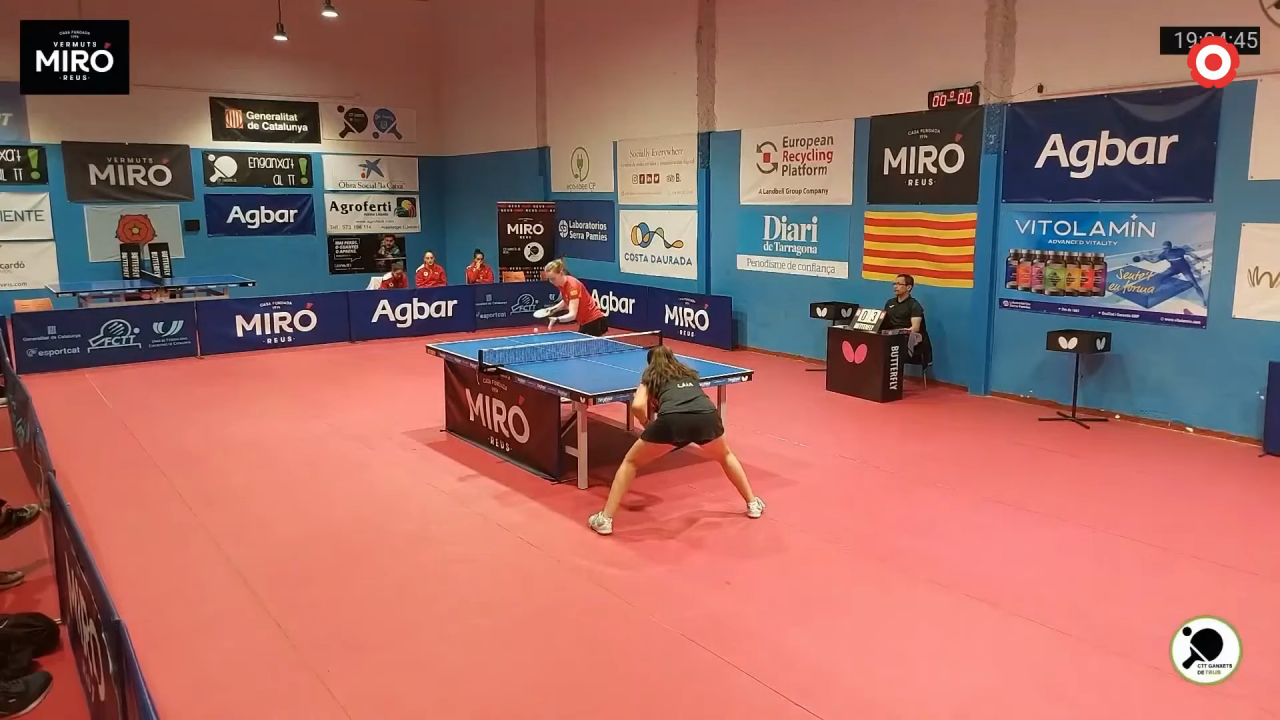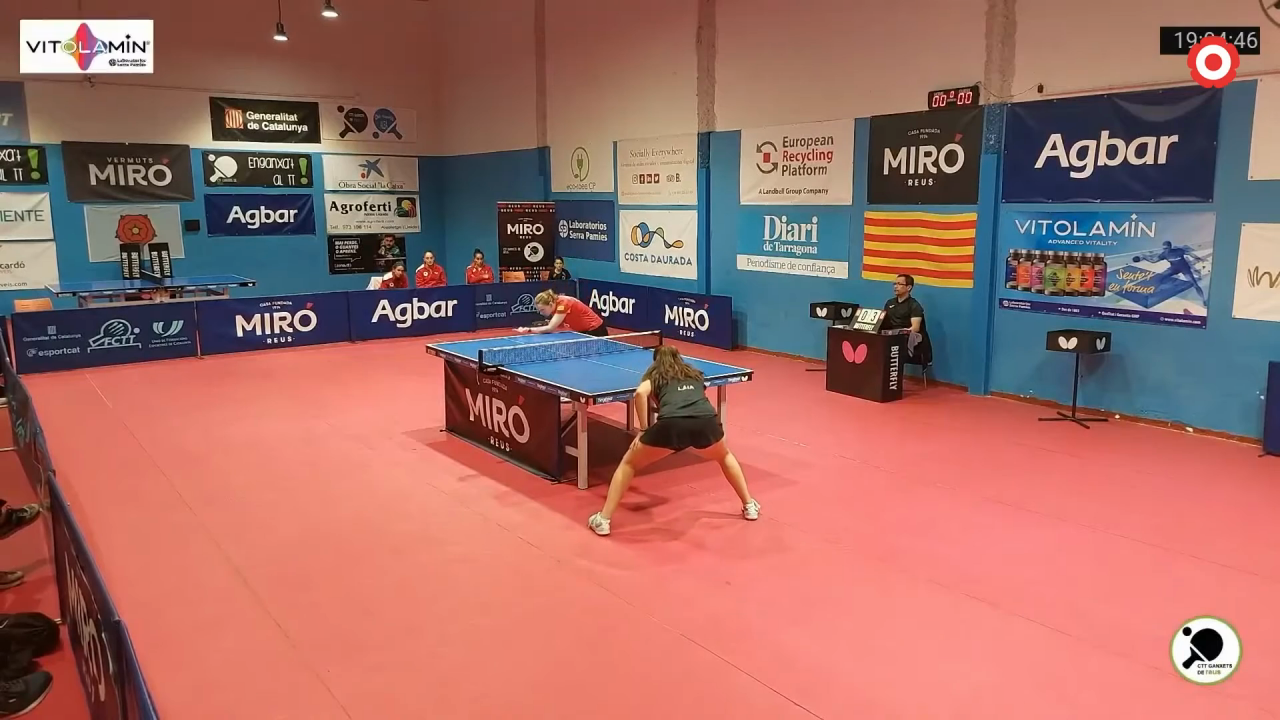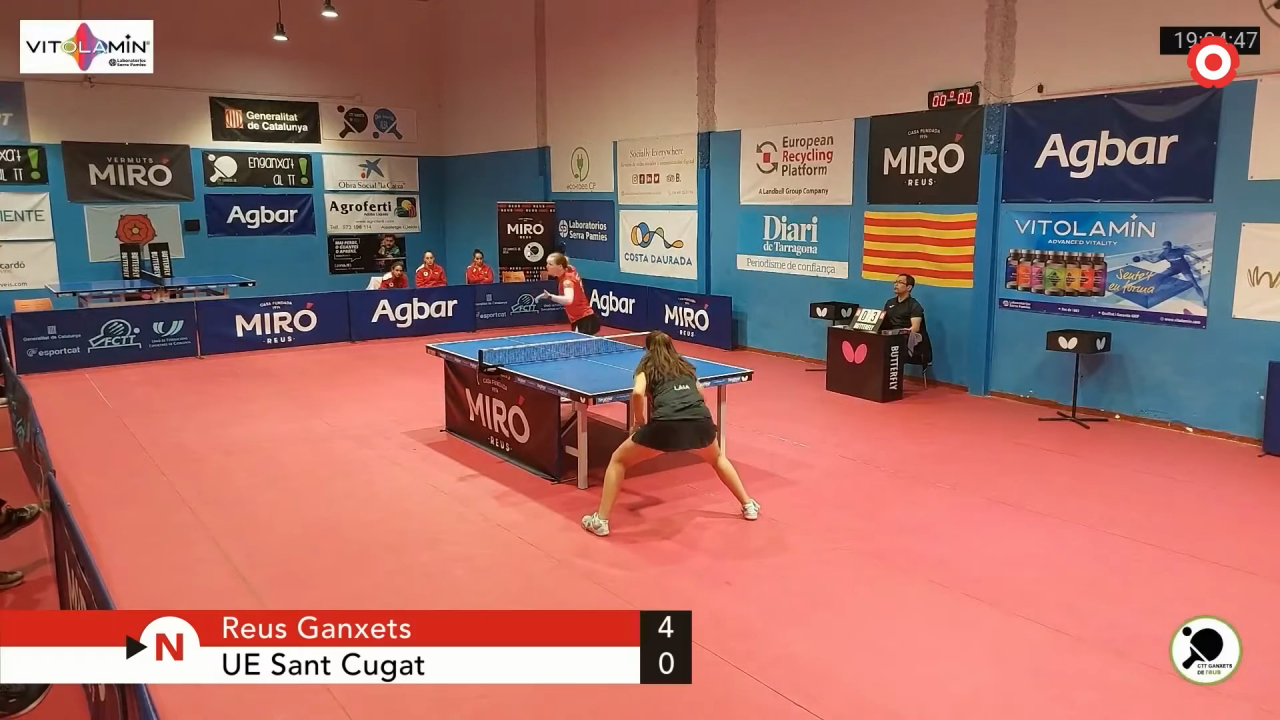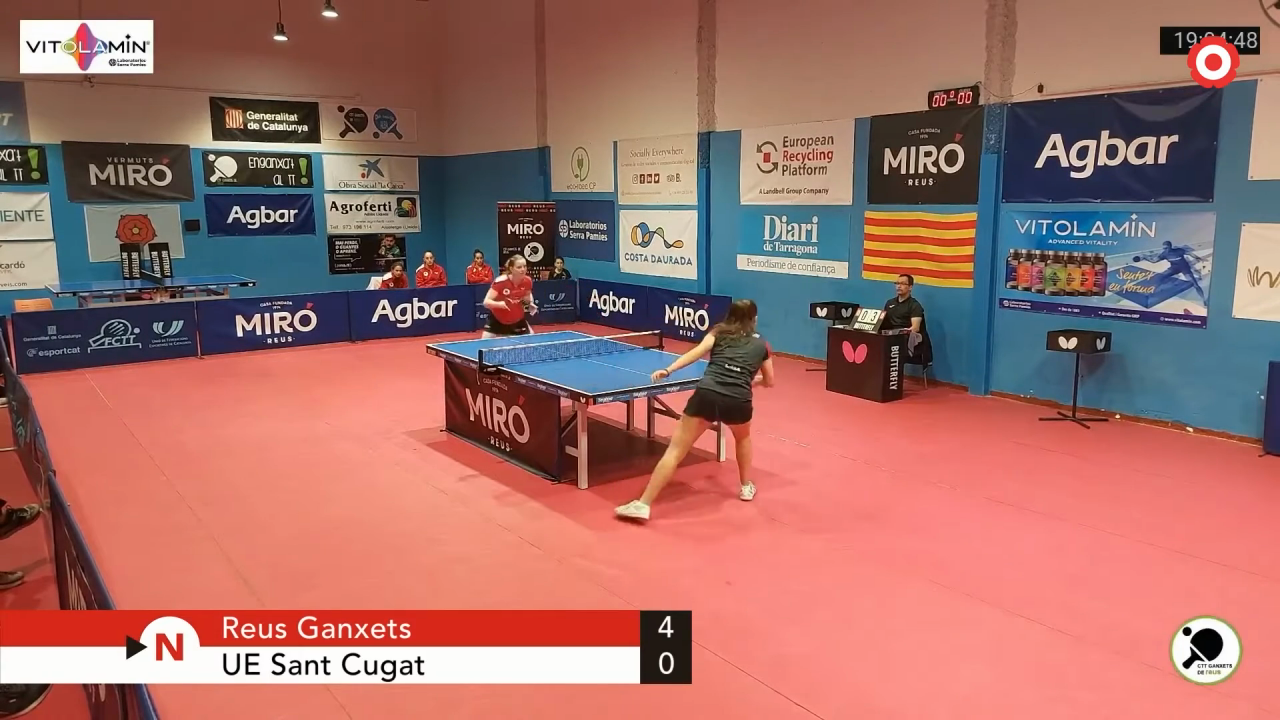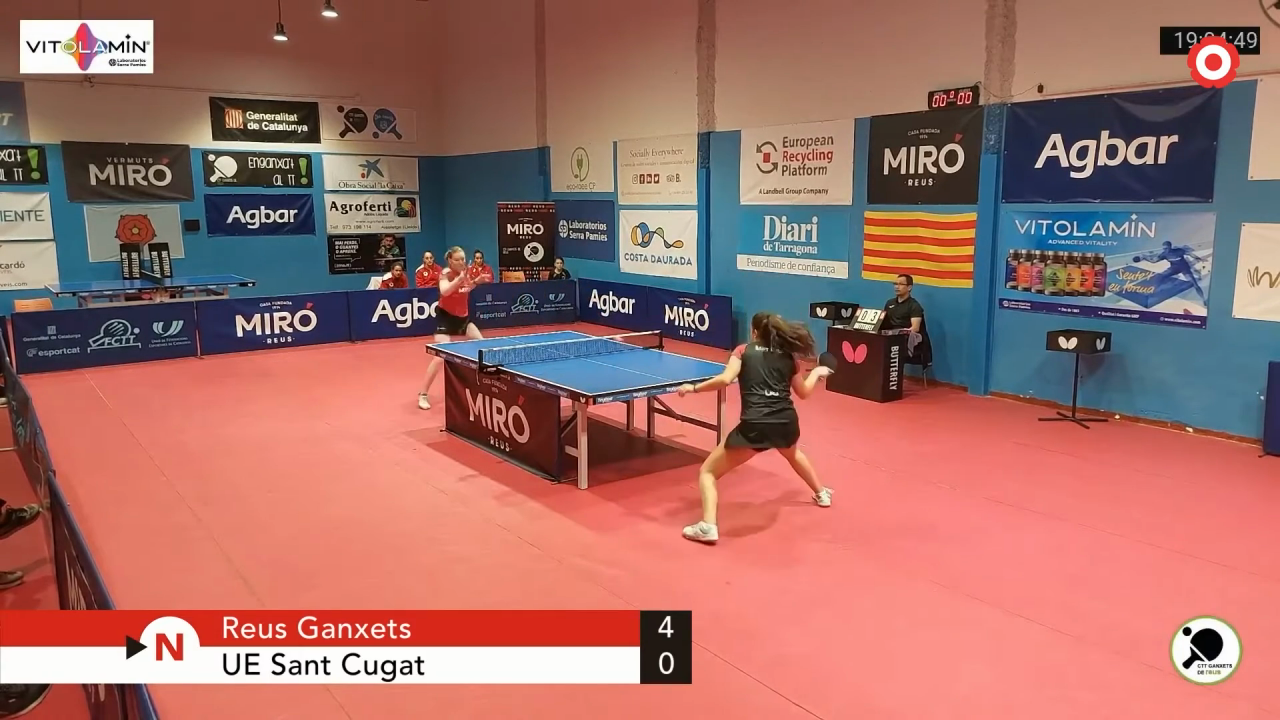
dt=1s
person 1, frame 1
left shoulder: (650, 376)
right shoulder: (689, 373)
left elbow: (637, 406)
left wrist: (646, 423)
left hip: (672, 420)
right hip: (707, 416)
left knee: (630, 461)
right knee: (725, 456)
left ankle: (605, 519)
right ankle: (752, 504)
person 1, frame 2
left shoulder: (654, 375)
right shoulder: (695, 375)
left elbow: (640, 394)
left wrist: (643, 429)
left hip: (672, 423)
right hip: (706, 420)
left knee: (628, 463)
right knee: (724, 456)
left ankle: (604, 520)
right ankle: (749, 505)
person 1, frame 3
left shoulder: (647, 367)
right shoulder: (686, 367)
left elbow: (638, 393)
left wrist: (639, 423)
left hip: (666, 424)
right hip: (700, 420)
left knee: (618, 460)
right knee: (717, 459)
left ankle: (601, 520)
right ankle: (748, 505)
person 1, frame 4
left shoulder: (720, 332)
right shoulder: (761, 346)
left elbow: (697, 352)
right elbow: (769, 381)
left wrist: (668, 370)
left hip: (707, 395)
right hip: (739, 402)
left knee: (675, 451)
right knee: (743, 438)
left ankle: (643, 504)
right ankle: (746, 487)
person 1, frame 5
left shoulder: (744, 351)
right shoulder: (788, 356)
left elbow: (725, 380)
right elbow: (803, 393)
left wrist: (693, 387)
right wrist: (816, 373)
left hip: (754, 426)
right hip: (786, 423)
left knee: (708, 472)
right knee: (792, 454)
left ankle: (708, 526)
right ankle: (821, 493)
